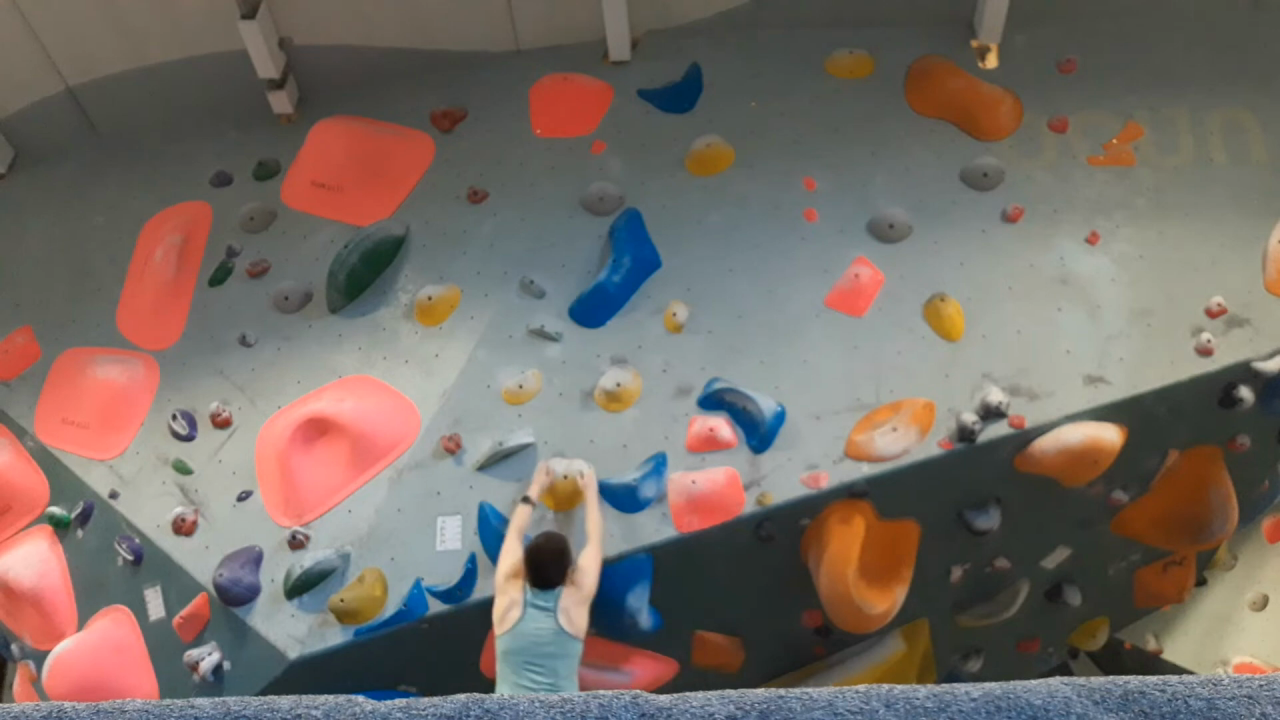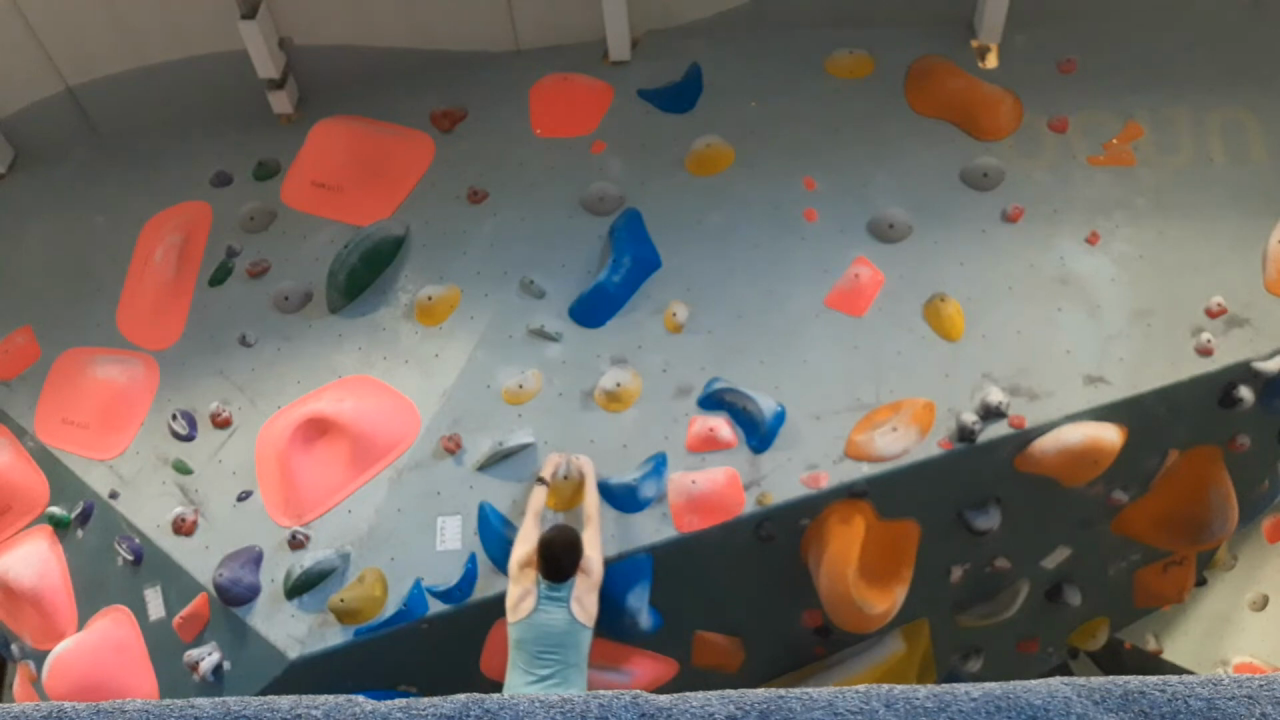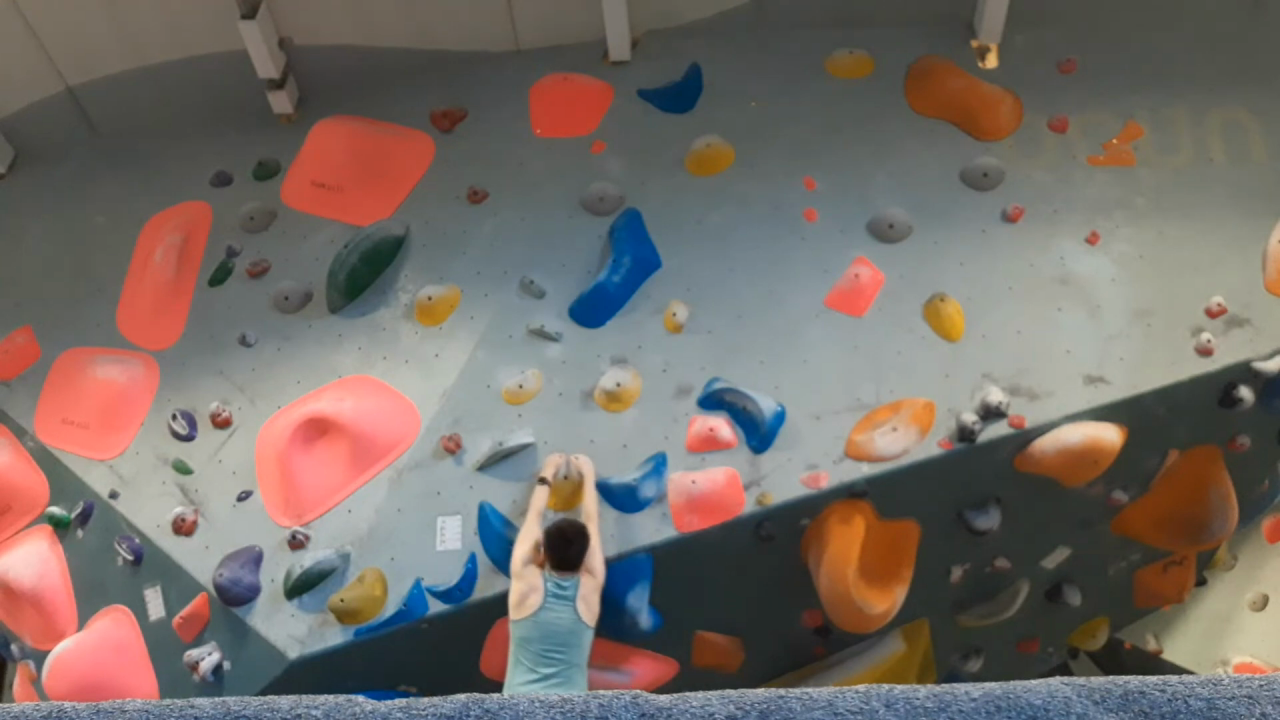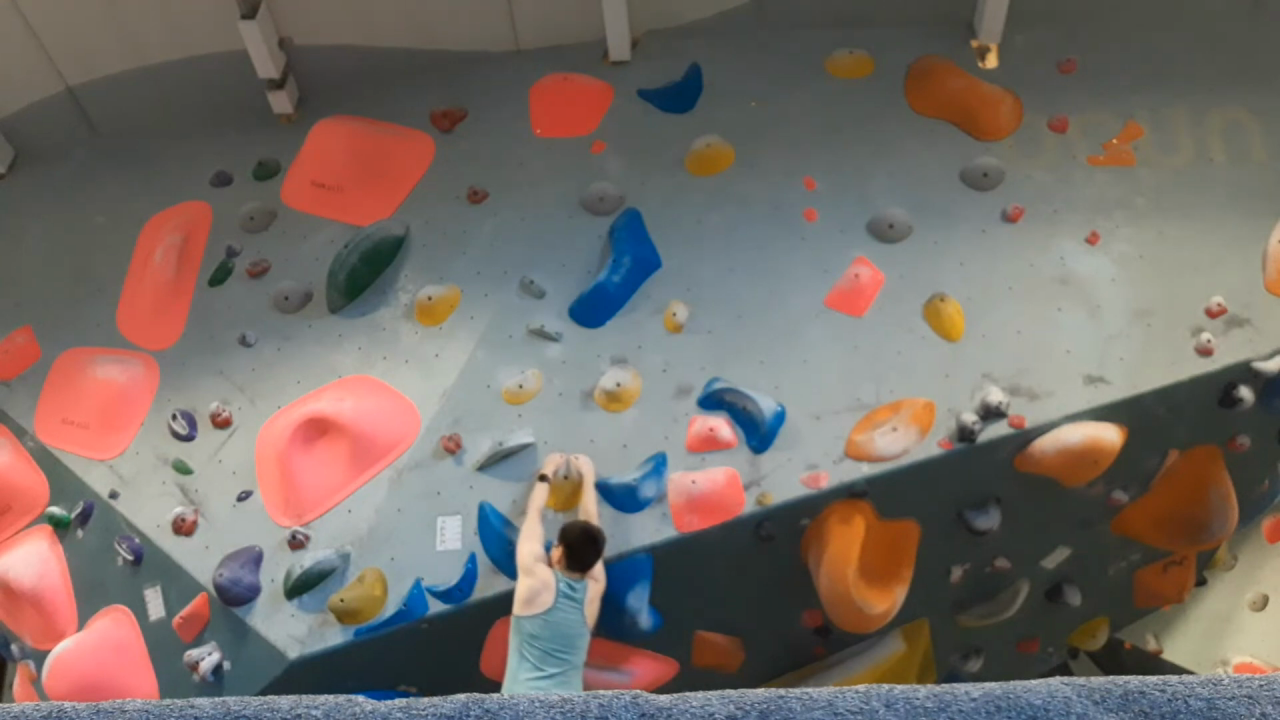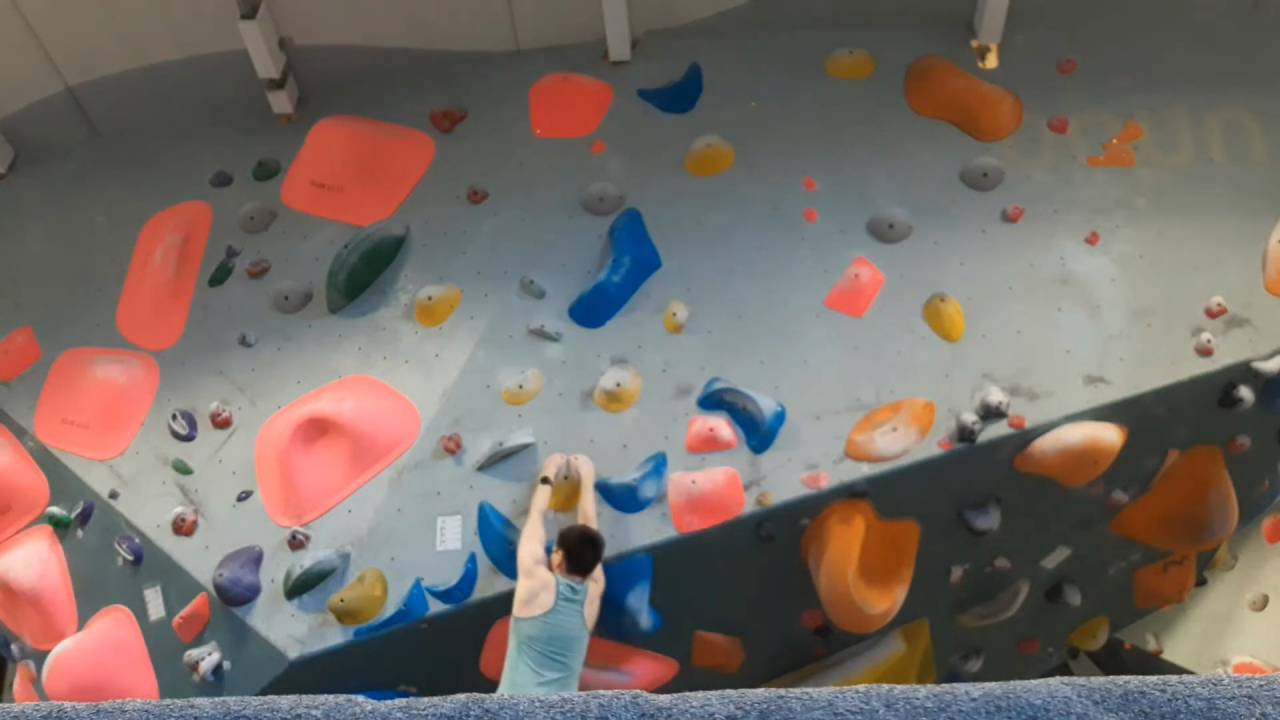
dt=1s
person 1, frame 1
left shoulder: (508, 596)
right shoulder: (577, 600)
left elbow: (513, 535)
right elbow: (594, 542)
left wrist: (535, 489)
right wrist: (590, 490)
person 1, frame 2
left shoulder: (522, 584)
right shoulder: (586, 589)
left elbow: (532, 518)
right elbow: (591, 522)
left wrist: (546, 474)
right wrist: (588, 474)
person 1, frame 3
left shoulder: (525, 581)
right shoulder: (590, 589)
left elbow: (533, 517)
right elbow: (591, 521)
left wrist: (547, 475)
right wrist: (587, 474)
person 1, frame 4
left shoulder: (535, 579)
right shoulder: (593, 590)
left elbow: (534, 514)
right elbow: (590, 525)
left wrist: (546, 473)
right wrist: (587, 476)
person 1, frame 5
left shoulder: (536, 582)
right shoulder: (593, 594)
left elbow: (536, 517)
right elbow: (589, 528)
left wrist: (548, 475)
right wrist: (586, 478)
